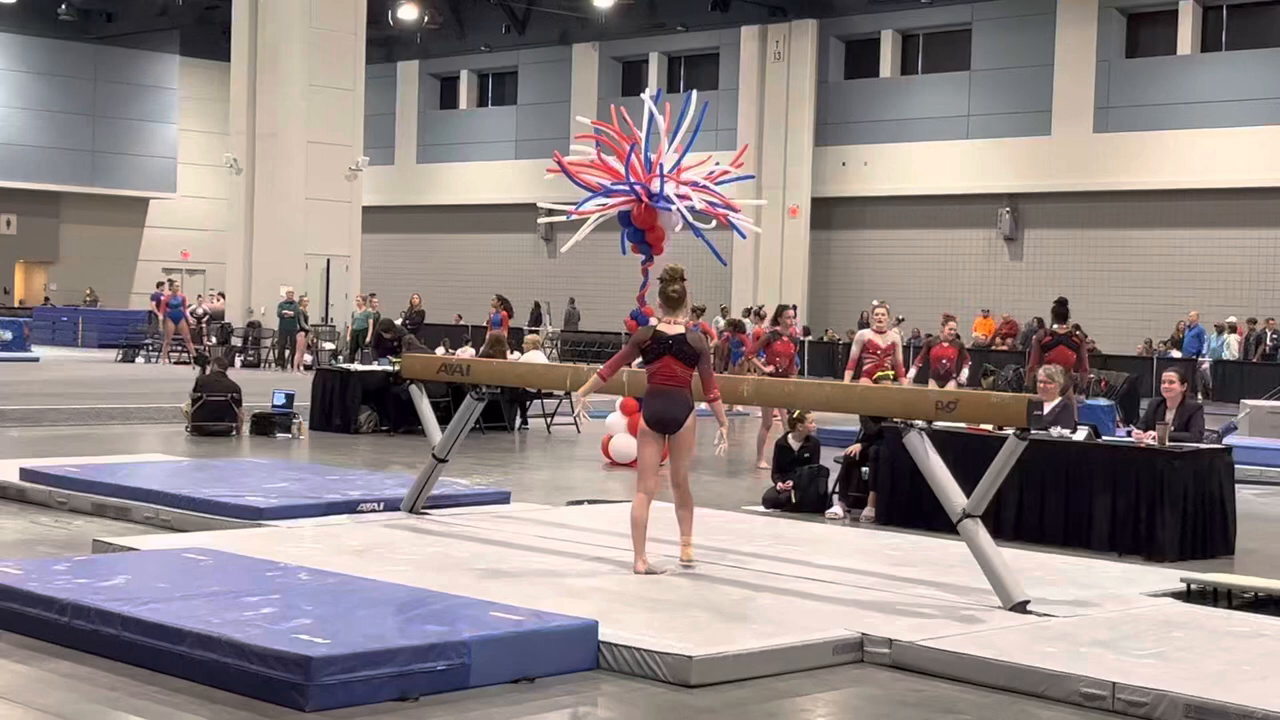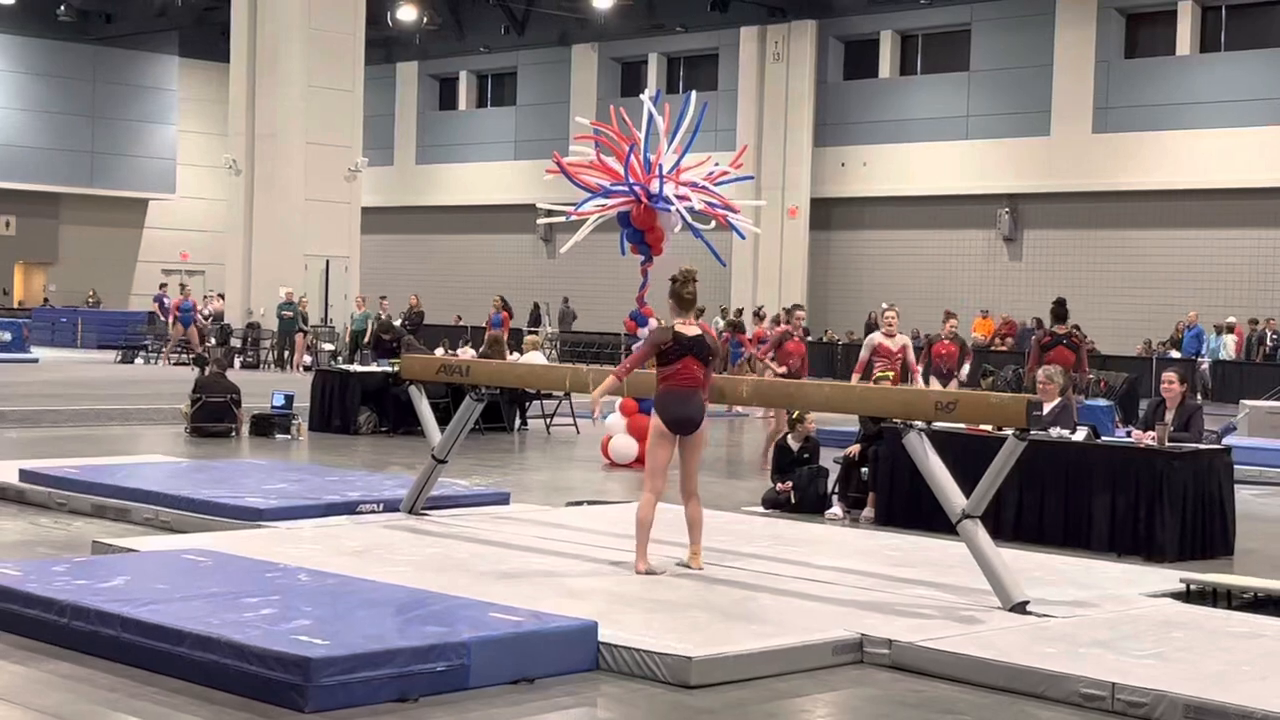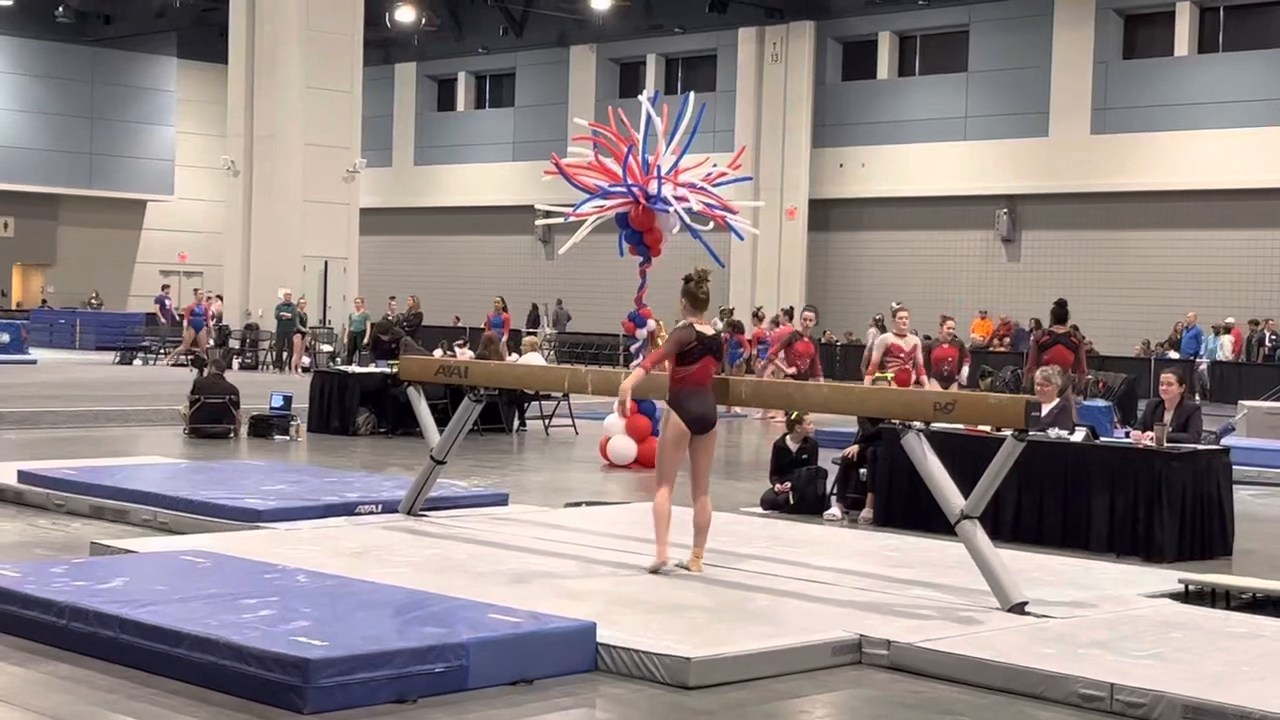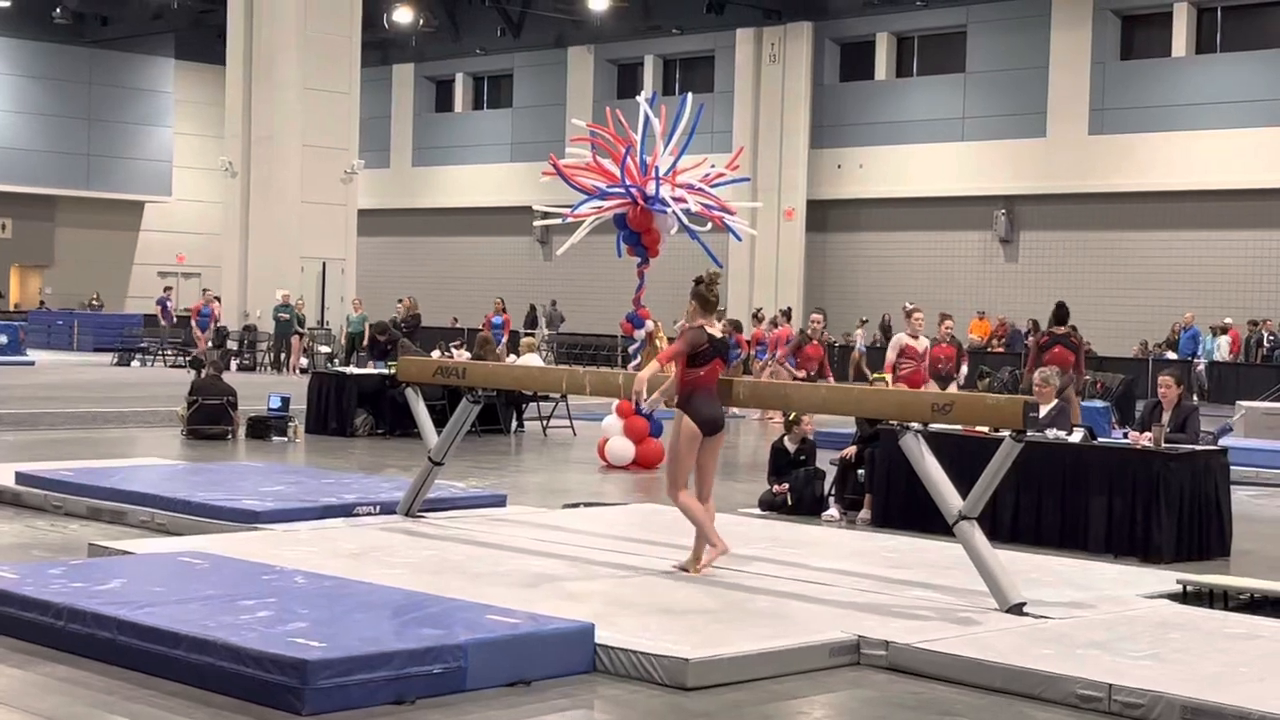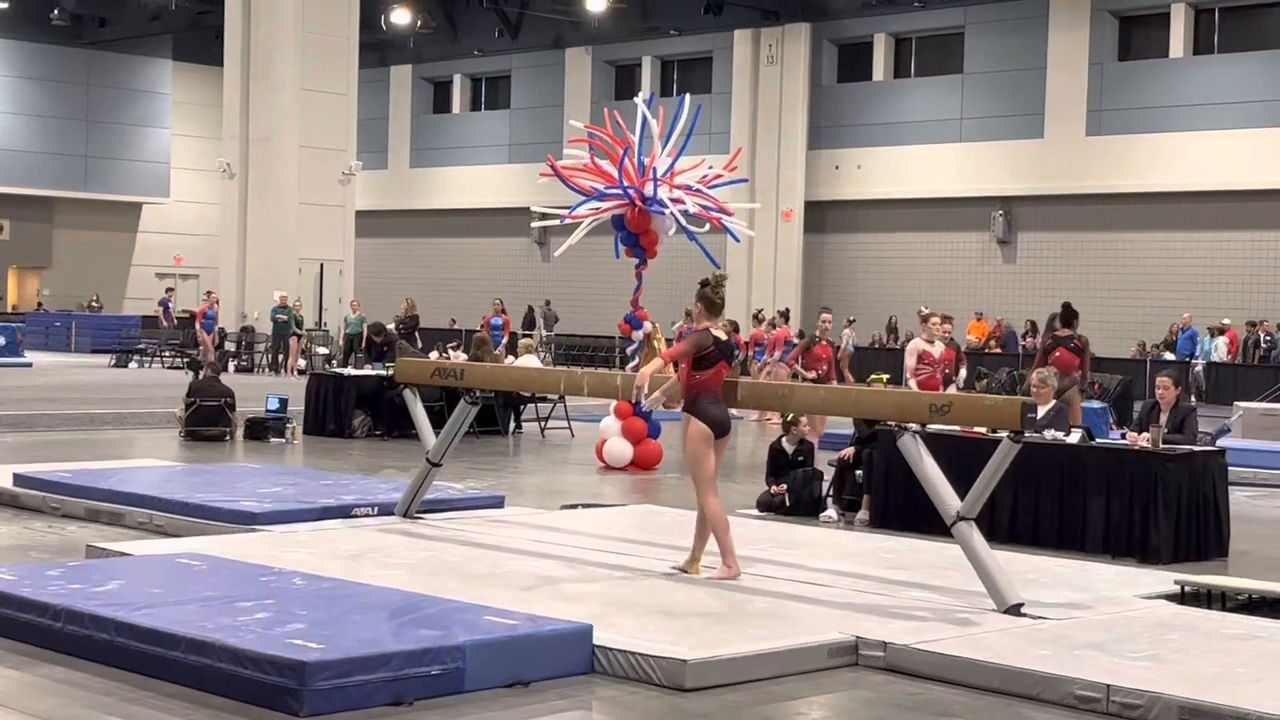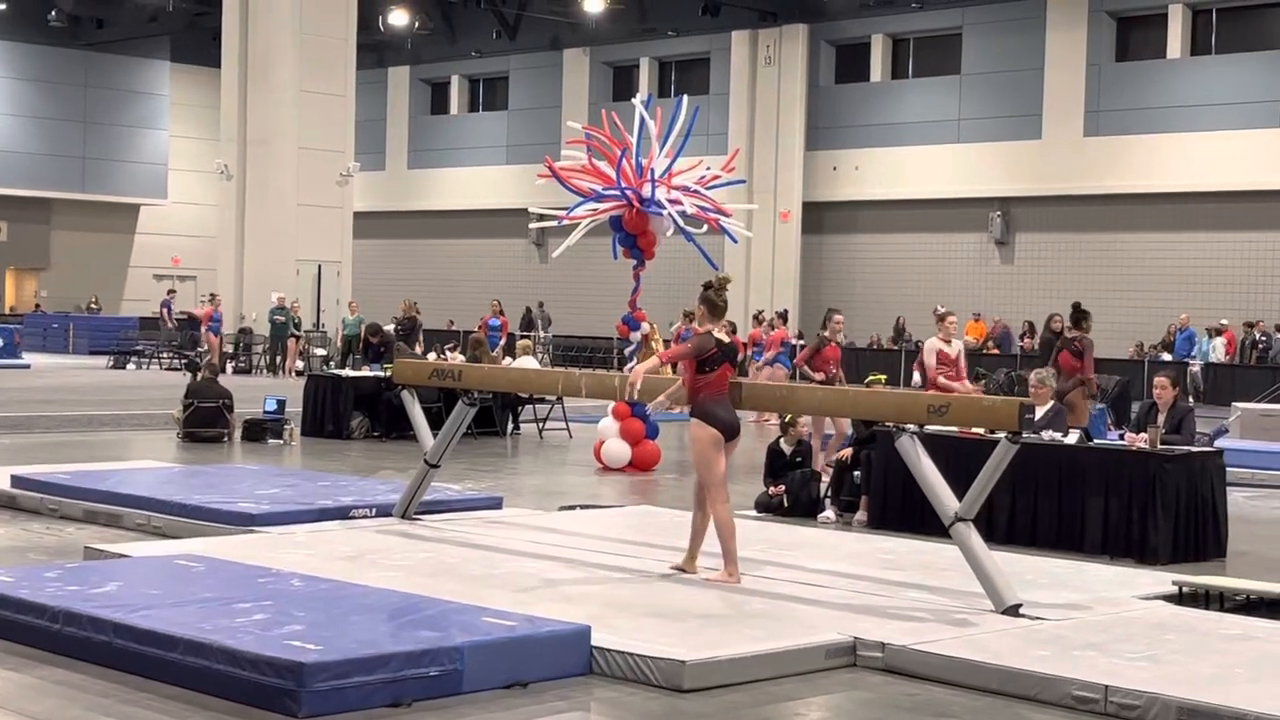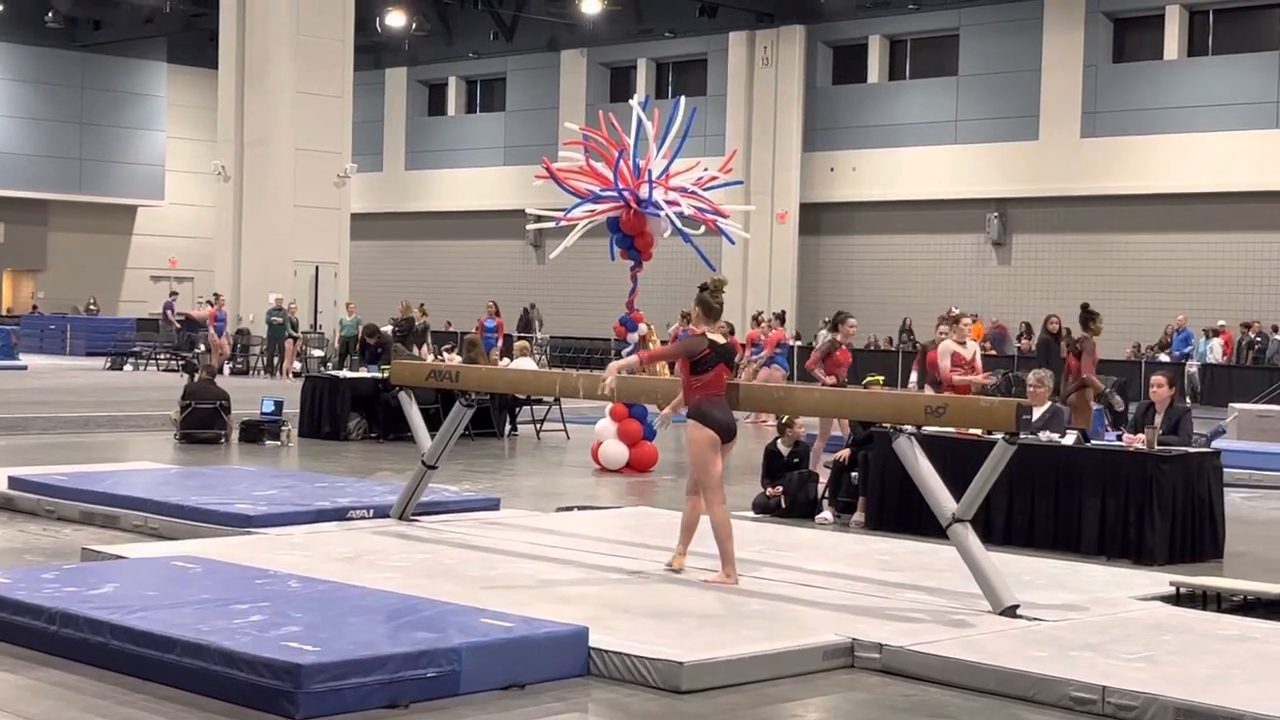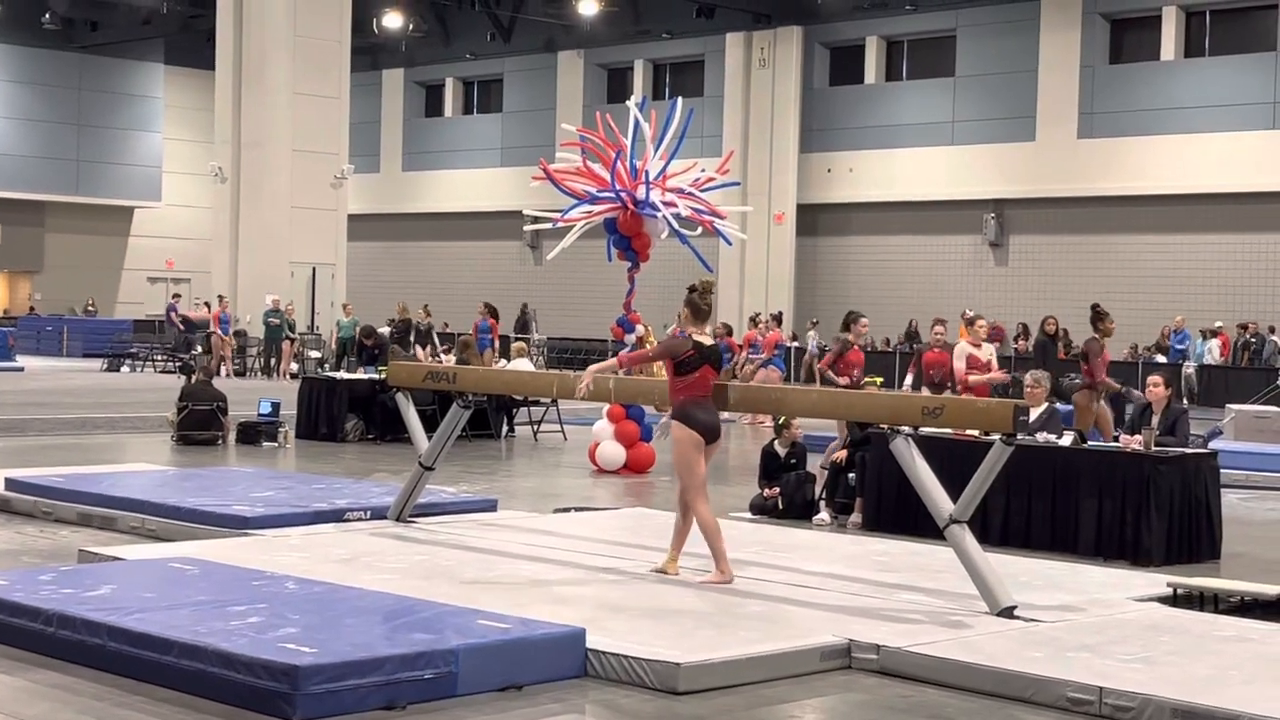
dt=0.2s
person 1, frame 1
left shoulder: (646, 334)
right shoulder: (696, 339)
left elbow: (615, 364)
right elbow: (709, 385)
left wrist: (583, 391)
right wrist: (722, 424)
left hip: (652, 408)
right hip: (681, 410)
left knee: (644, 489)
right knee: (681, 483)
left ankle: (640, 558)
right ankle: (686, 548)
person 1, frame 2
left shoulder: (663, 335)
right shoulder: (708, 340)
left elbow: (630, 364)
left wrist: (600, 391)
left hip: (667, 410)
right hip: (694, 411)
left knee: (651, 490)
right knee: (690, 489)
left ankle: (641, 558)
right ankle: (695, 555)
person 1, frame 3
left shoulder: (684, 333)
right shoulder: (718, 339)
left elbow: (655, 357)
left wrist: (630, 382)
left hip: (683, 410)
right hip: (708, 411)
left knee: (663, 485)
right knee: (701, 491)
left ankle: (662, 550)
right ankle: (696, 556)
person 1, frame 4
left shoulder: (695, 334)
right shoulder: (723, 341)
left elbow: (671, 353)
left wrist: (646, 373)
right wrist: (660, 395)
left hip: (692, 412)
right hip: (715, 413)
left knee: (677, 489)
right knee: (704, 493)
left ankle: (715, 542)
right ankle: (695, 559)
person 1, frame 5
left shoulder: (701, 337)
right shoulder: (727, 343)
left elbow: (676, 352)
left wrist: (649, 368)
right wrist: (661, 392)
left hip: (700, 416)
right hip: (721, 415)
left knee: (707, 494)
right knee: (706, 493)
left ankle: (730, 563)
right ankle: (693, 560)
person 1, frame 6
left shoulder: (704, 341)
right shoulder: (729, 345)
left elbow: (674, 354)
left wrist: (642, 367)
right wrist: (664, 398)
left hip: (708, 420)
right hip: (729, 418)
left knee: (717, 498)
right knee: (703, 491)
left ankle: (731, 570)
right ankle: (690, 558)
person 1, frame 7
left shoulder: (697, 342)
right shoulder: (727, 347)
left elbow: (657, 354)
left wrist: (618, 365)
right wrist: (671, 409)
left hip: (705, 421)
right hip: (726, 420)
left knee: (714, 499)
right knee: (695, 490)
left ankle: (729, 571)
right ankle: (679, 555)
person 1, frame 8
left shoulder: (681, 343)
right shoulder: (716, 350)
left elbow: (638, 357)
left wrist: (596, 368)
right wrist: (671, 417)
left hip: (689, 422)
right hip: (711, 421)
left knee: (697, 499)
right knee: (687, 495)
left ankle: (723, 567)
right ankle: (672, 560)
